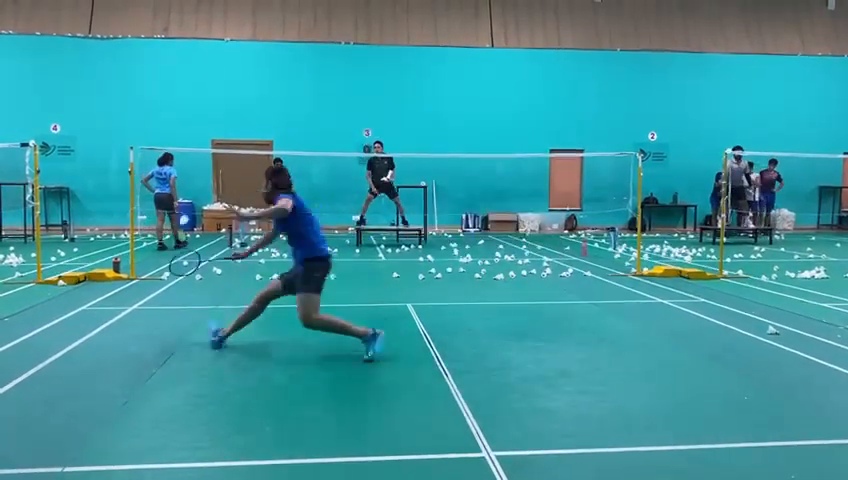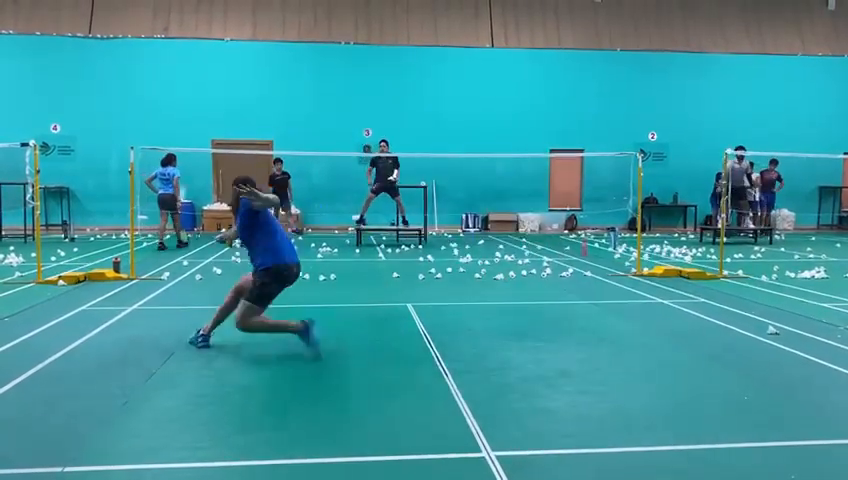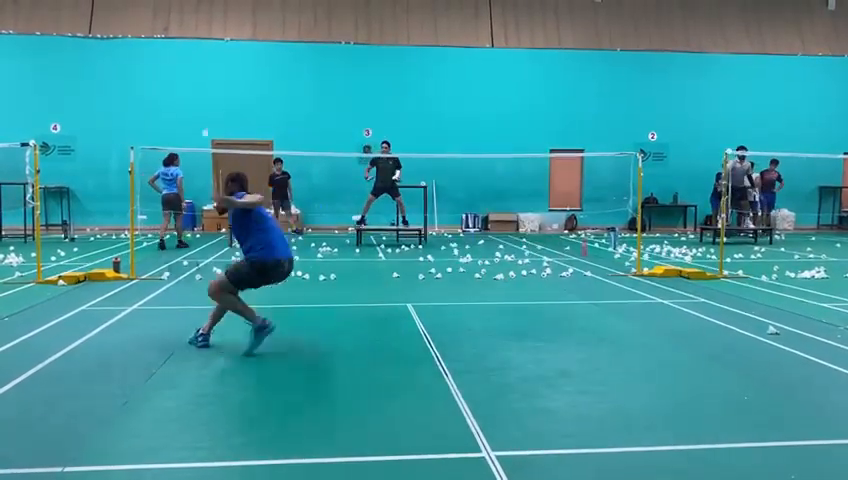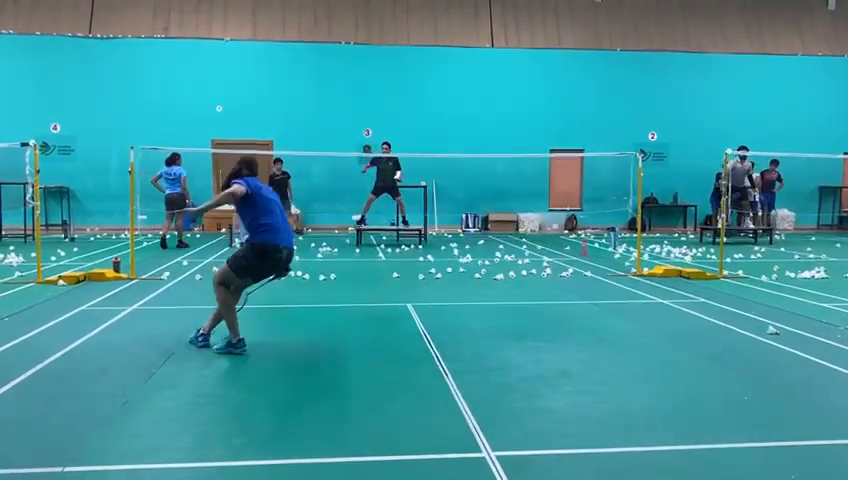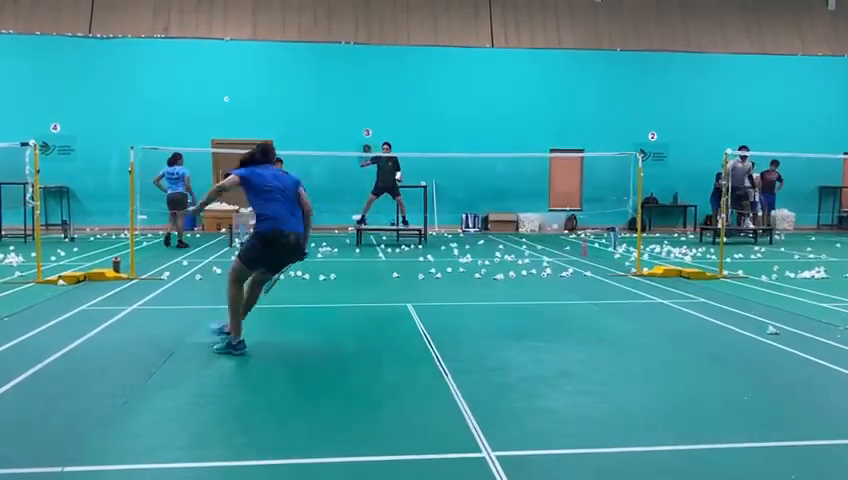
dt=0.1s
person 1, frame 1
left shoulder: (284, 197)
right shoulder: (280, 205)
left elbow: (284, 208)
right elbow: (272, 235)
left wrist: (251, 215)
right wrist: (248, 252)
left hip: (313, 261)
right hip: (306, 262)
left knee: (308, 318)
right knee: (264, 297)
left ankle: (369, 335)
right ankle: (226, 333)
person 1, frame 2
left shoulder: (248, 205)
left elbow: (273, 200)
left wrist: (257, 195)
left hip: (276, 269)
right hip: (288, 266)
left knee: (244, 323)
right knee: (240, 290)
left ankle: (302, 327)
right ankle: (208, 331)
person 1, frame 3
left shoulder: (240, 198)
left elbow: (258, 199)
left wrist: (234, 202)
left hip: (266, 263)
right hip: (283, 263)
left knee: (215, 289)
right knee: (227, 287)
left ankle: (258, 323)
right ankle: (206, 332)
person 1, frame 4
left shoulder: (242, 181)
right shoulder: (266, 189)
left elbow: (235, 192)
right elbow: (285, 223)
left wrist: (202, 209)
left hip: (264, 246)
right hip: (284, 252)
left knee: (220, 281)
right knee: (234, 286)
left ankle: (236, 341)
right ankle: (207, 331)
person 1, frame 5
left shoulder: (247, 172)
right shoulder: (289, 177)
left elbow: (222, 186)
right elbow: (307, 209)
left wrist: (199, 207)
right wrist: (303, 243)
left hip: (270, 234)
right hip: (295, 239)
left knee: (235, 279)
right knee: (256, 281)
left ankle: (235, 340)
right ankle: (232, 330)
